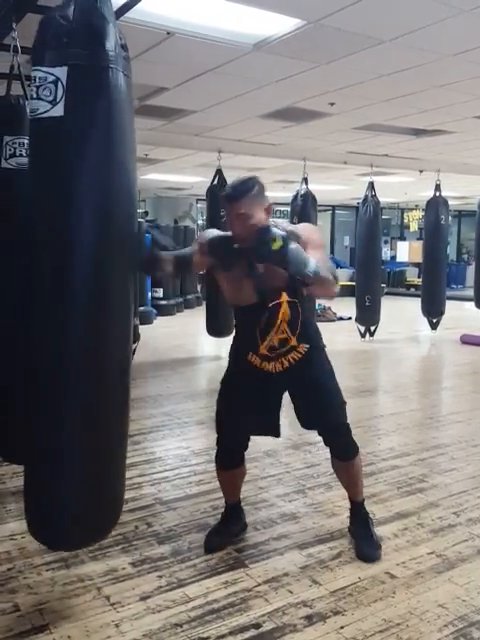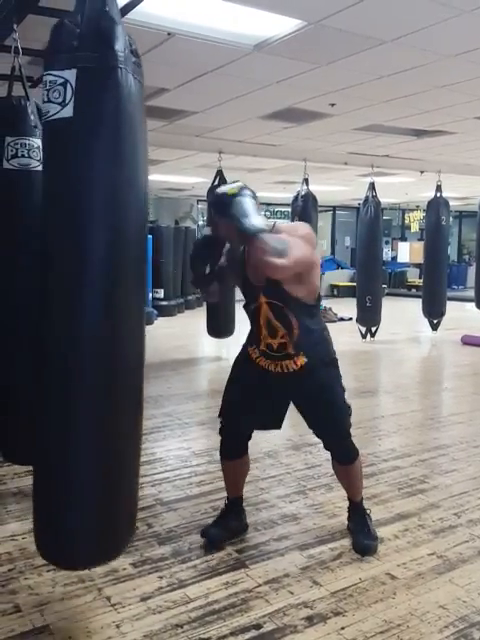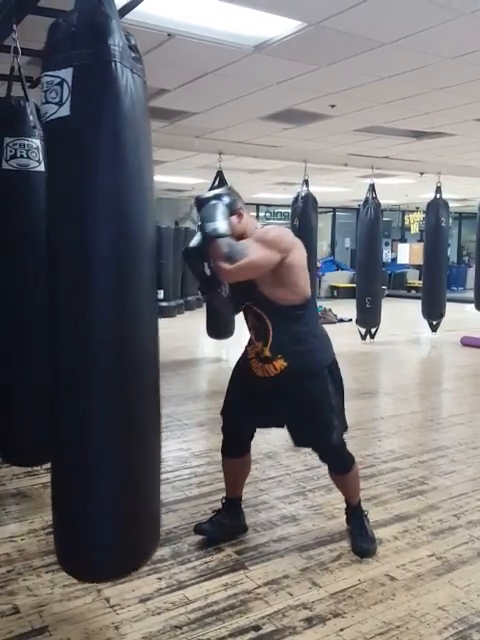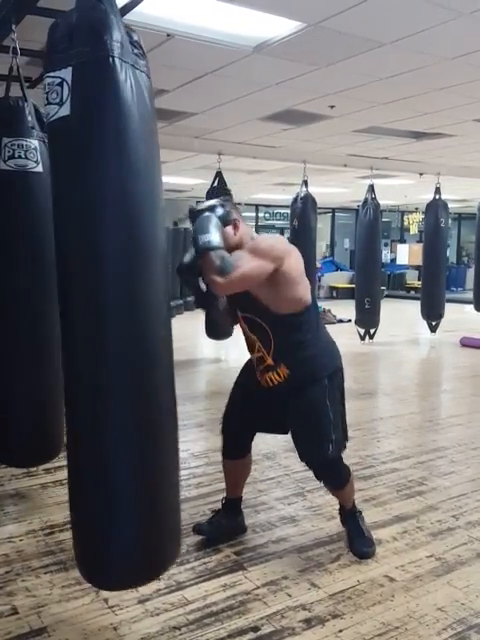
dt=0.2s
person 1, frame 1
left shoulder: (303, 236)
right shoulder: (218, 246)
left elbow: (328, 289)
right elbow: (175, 261)
left wrist: (289, 252)
right wrist: (157, 258)
left hip: (303, 355)
right hip: (250, 359)
left knee: (339, 436)
right knee: (229, 443)
left ankle: (359, 515)
right ankle: (232, 517)
person 1, frame 2
left shoulder: (297, 235)
right shoulder: (239, 247)
left elbow: (274, 265)
right elbow: (214, 289)
left wrist: (245, 214)
left hip: (311, 359)
right hip: (259, 355)
left knee: (339, 440)
right knee: (232, 432)
left ankle: (358, 513)
right ankle: (234, 513)
person 1, frame 3
left shoulder: (275, 238)
right shoulder: (240, 248)
left elbow: (227, 269)
right elbow: (227, 294)
left wrist: (213, 221)
left hip: (306, 363)
right hip: (260, 359)
left knee: (329, 447)
right knee: (234, 432)
left ankle: (356, 515)
right ankle: (232, 513)
person 1, frame 4
left shoulder: (271, 249)
right shoulder: (240, 257)
left elbow: (222, 282)
right elbow: (222, 295)
left wrist: (207, 230)
left hip: (311, 371)
right hip: (265, 368)
left knee: (325, 460)
right knee: (234, 435)
left ankle: (351, 517)
right ankle: (231, 514)
